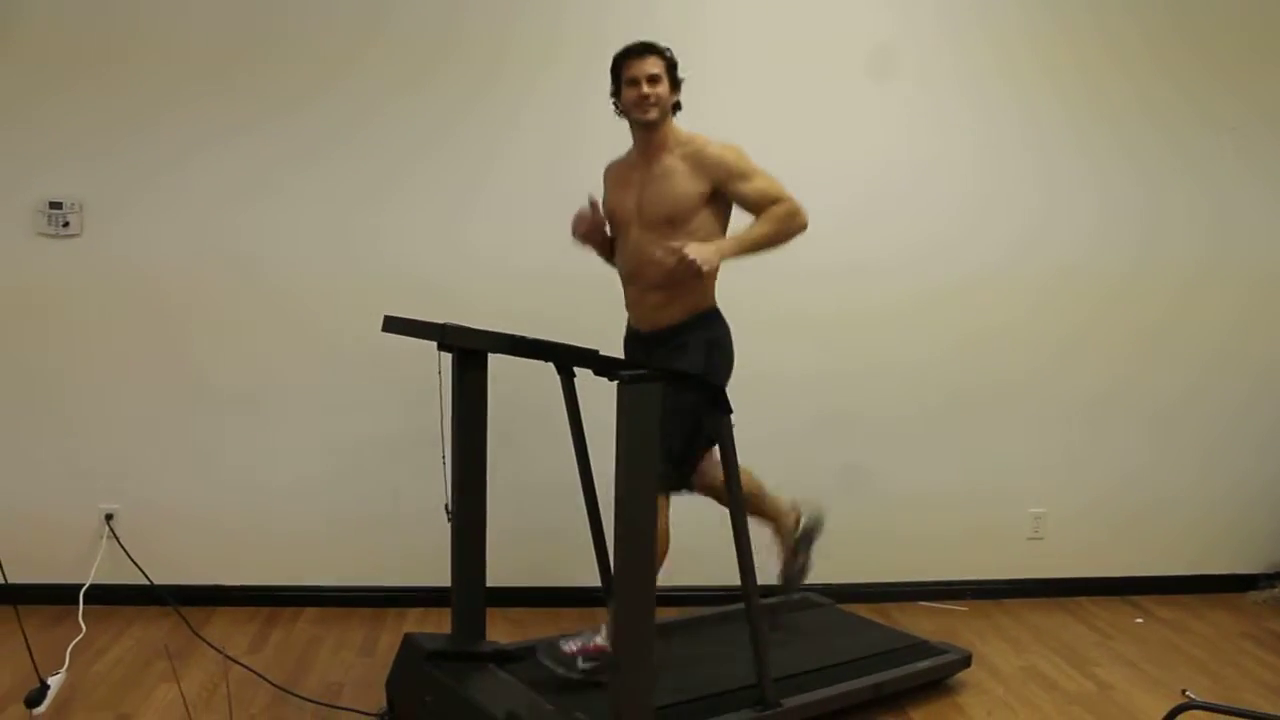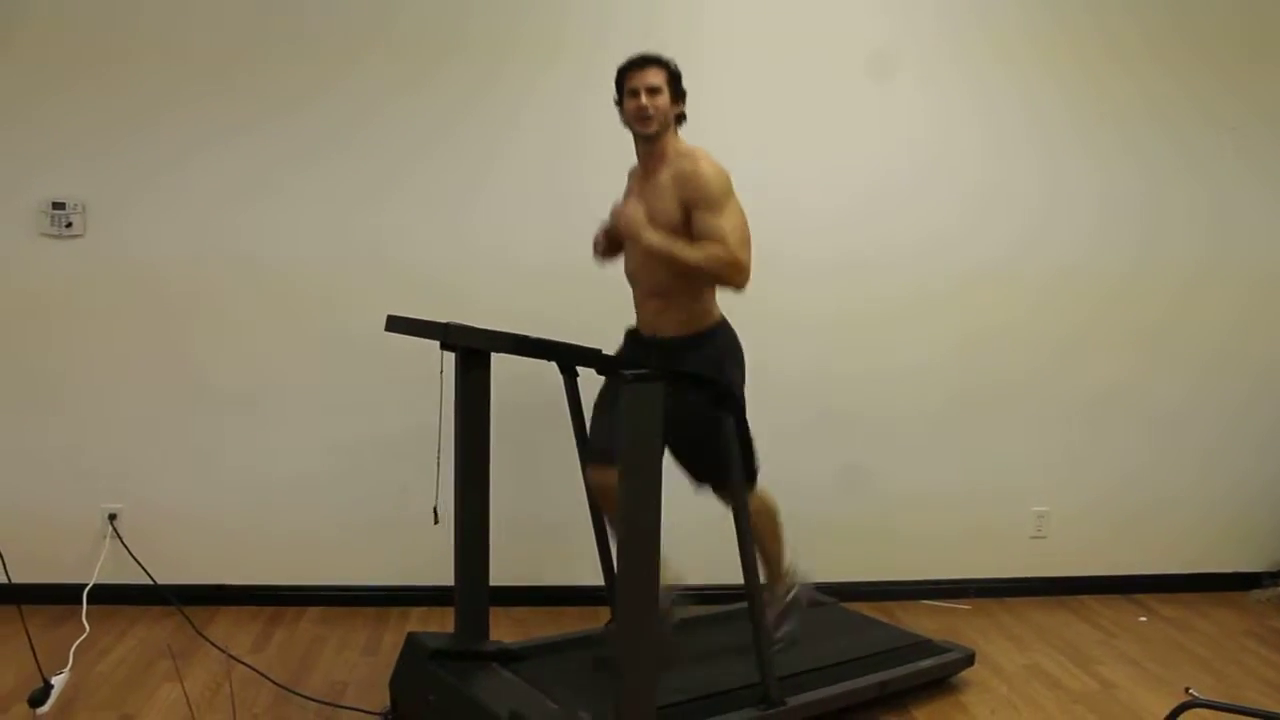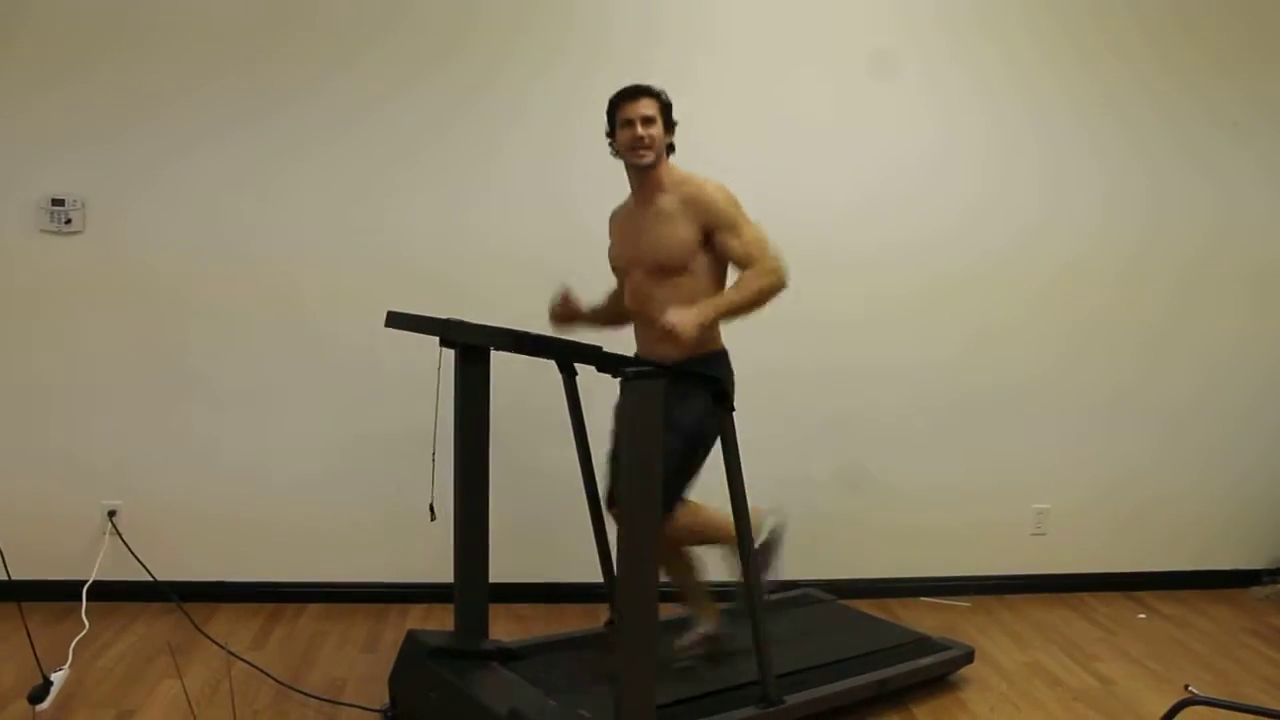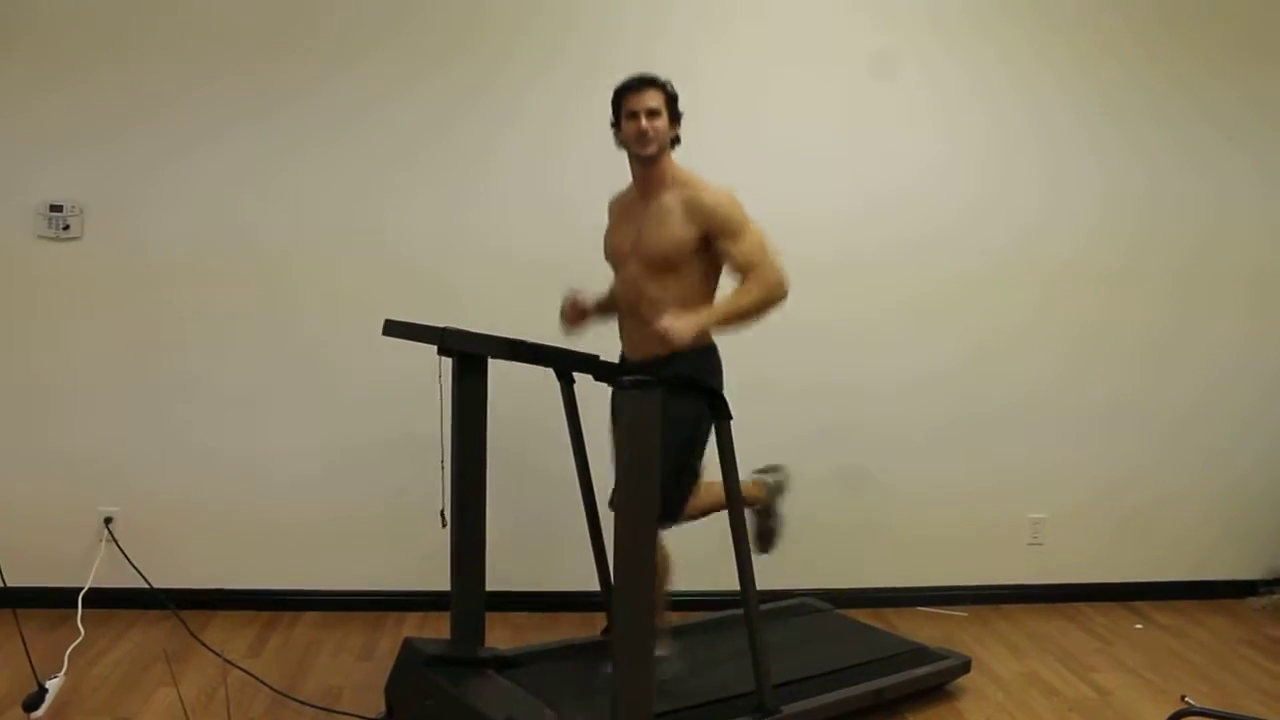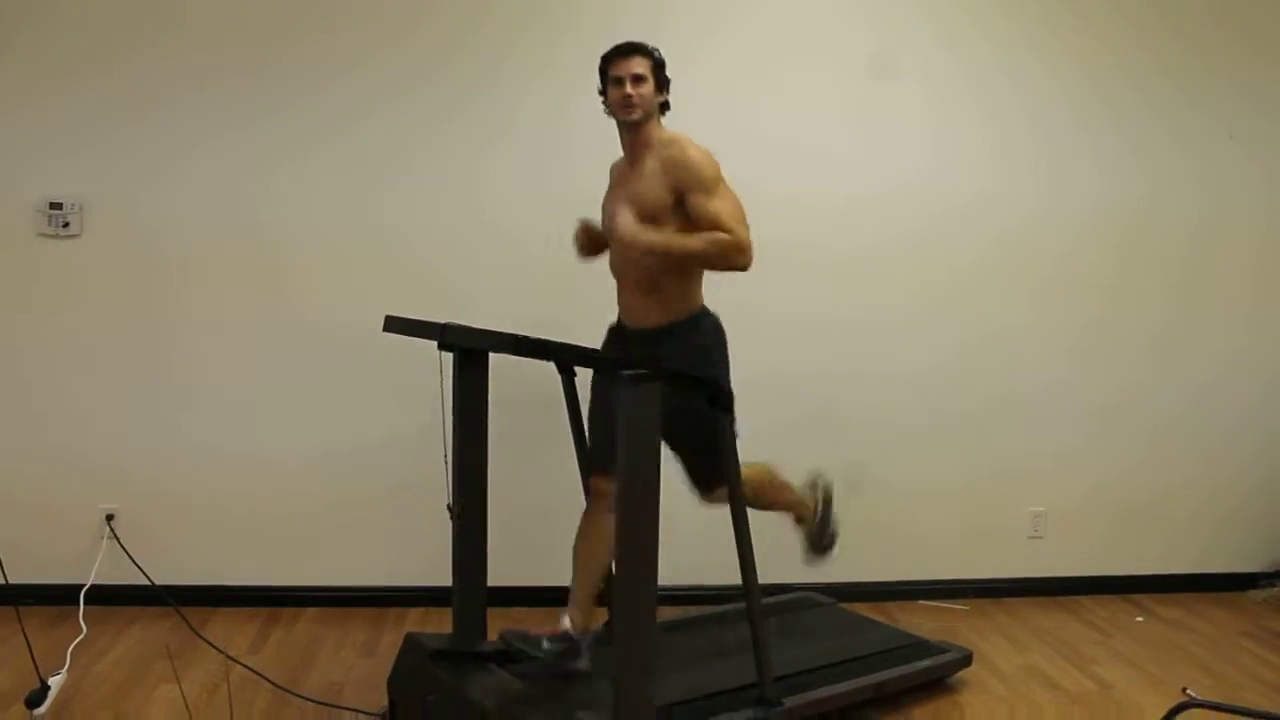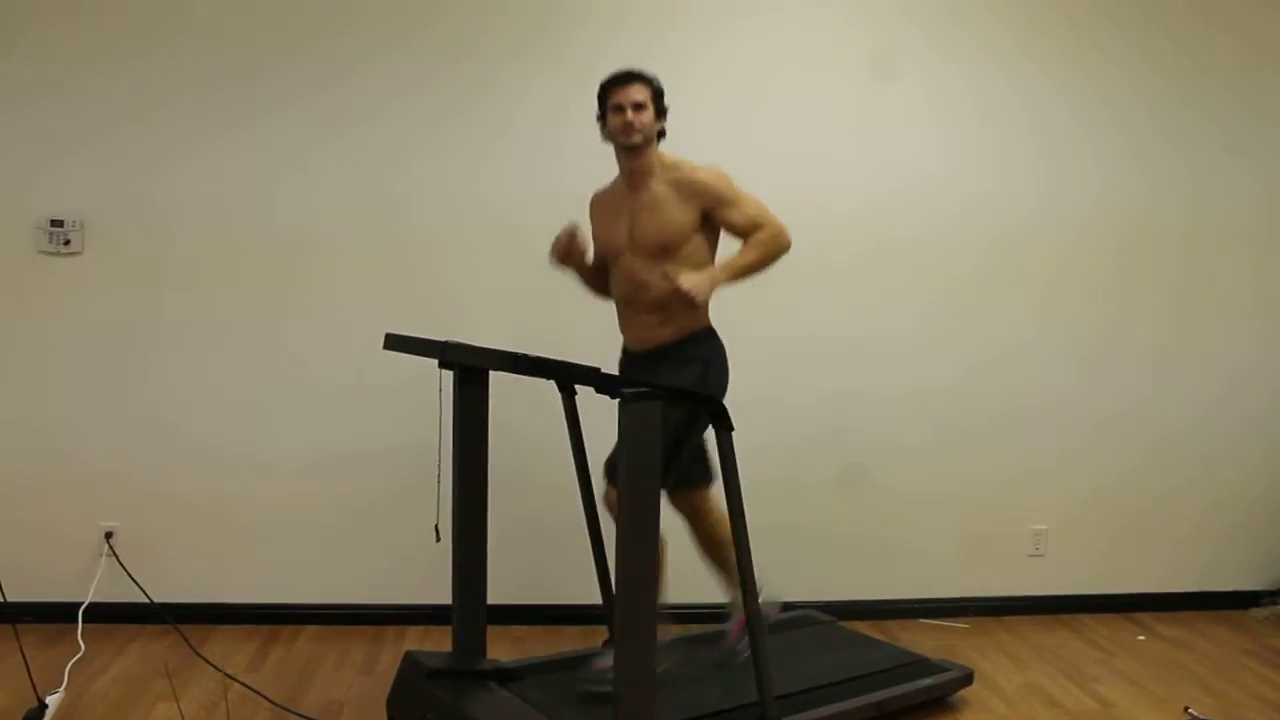
dt=0.3s
person 1, frame 1
left shoulder: (709, 158)
right shoulder: (615, 173)
left elbow: (792, 214)
left wrist: (719, 247)
right wrist: (594, 238)
left hip: (695, 344)
right hip: (640, 344)
right knee: (692, 469)
left ankle: (617, 634)
right ankle: (794, 526)
person 1, frame 2
left shoulder: (701, 172)
right shoulder: (639, 176)
left elbow: (736, 268)
left wrist: (647, 240)
right wrist: (619, 241)
left hip: (701, 351)
right hip: (642, 345)
left knee: (731, 486)
right knee: (602, 476)
left ankle: (782, 589)
person 1, frame 3
left shoulder: (703, 199)
right shoulder: (620, 219)
left elbow: (771, 273)
left wrist: (702, 315)
right wrist: (584, 314)
left hip: (698, 377)
right knee: (652, 514)
left ankle: (750, 529)
right ankle: (708, 616)
person 1, frame 4
left shoulder: (707, 201)
right shoulder: (619, 207)
left elbow: (772, 282)
left wrist: (698, 321)
right wrist: (593, 307)
left hip: (686, 375)
right hip: (633, 372)
right knee: (669, 499)
left ankle: (652, 643)
right ankle: (757, 488)
person 1, frame 5
left shoulder: (688, 161)
right shoulder: (620, 169)
left elbow: (739, 249)
left wrist: (644, 238)
right wrist: (601, 240)
left hip: (685, 345)
right hip: (626, 343)
left knee: (717, 484)
right knee: (605, 489)
left ankle: (809, 505)
right ankle: (572, 632)
person 1, frame 6
left shoulder: (695, 183)
right shoulder: (603, 202)
left elbow: (774, 235)
left wrist: (710, 276)
right wrist: (577, 261)
left hip: (692, 360)
right hip: (636, 365)
left knee: (622, 492)
right knee: (690, 498)
right ankle: (748, 605)
